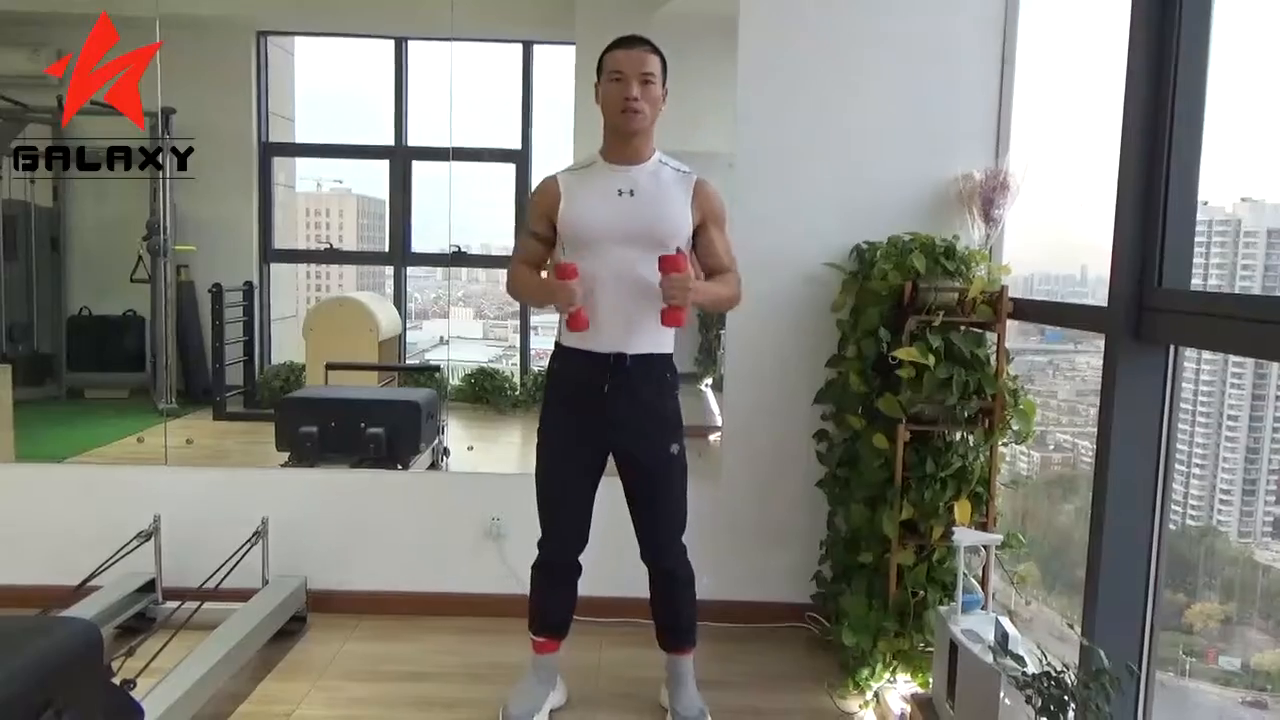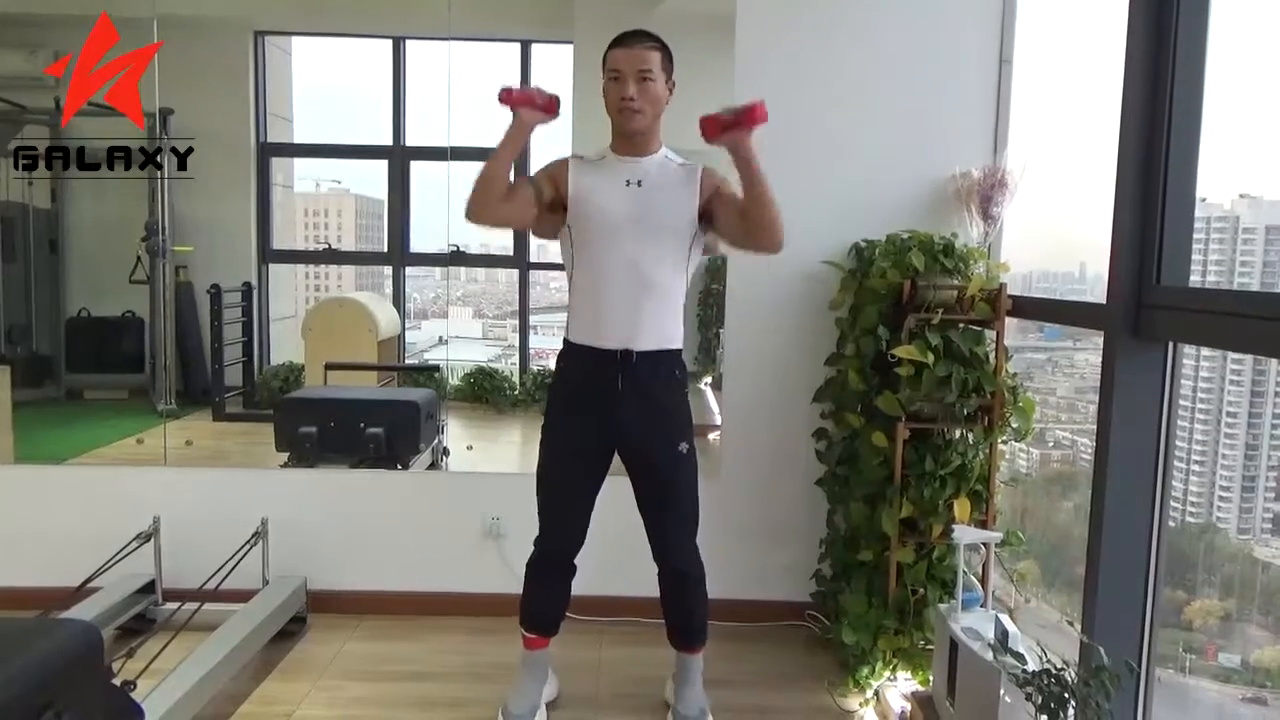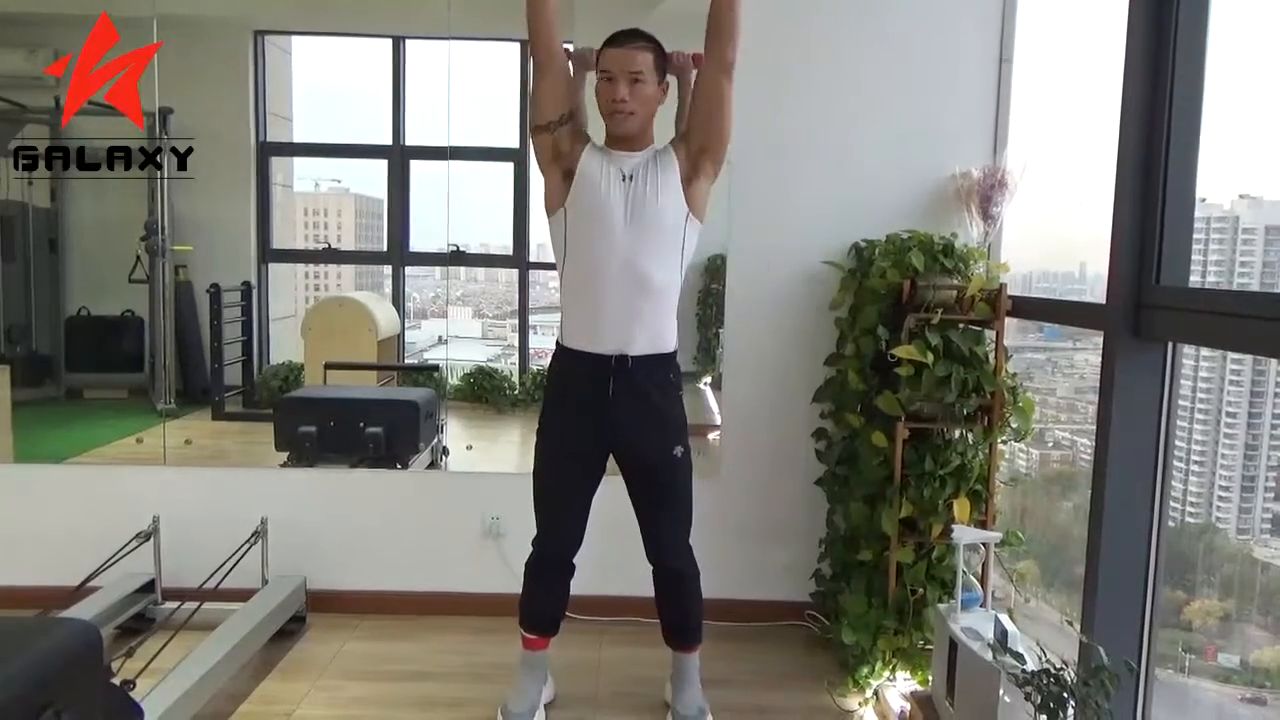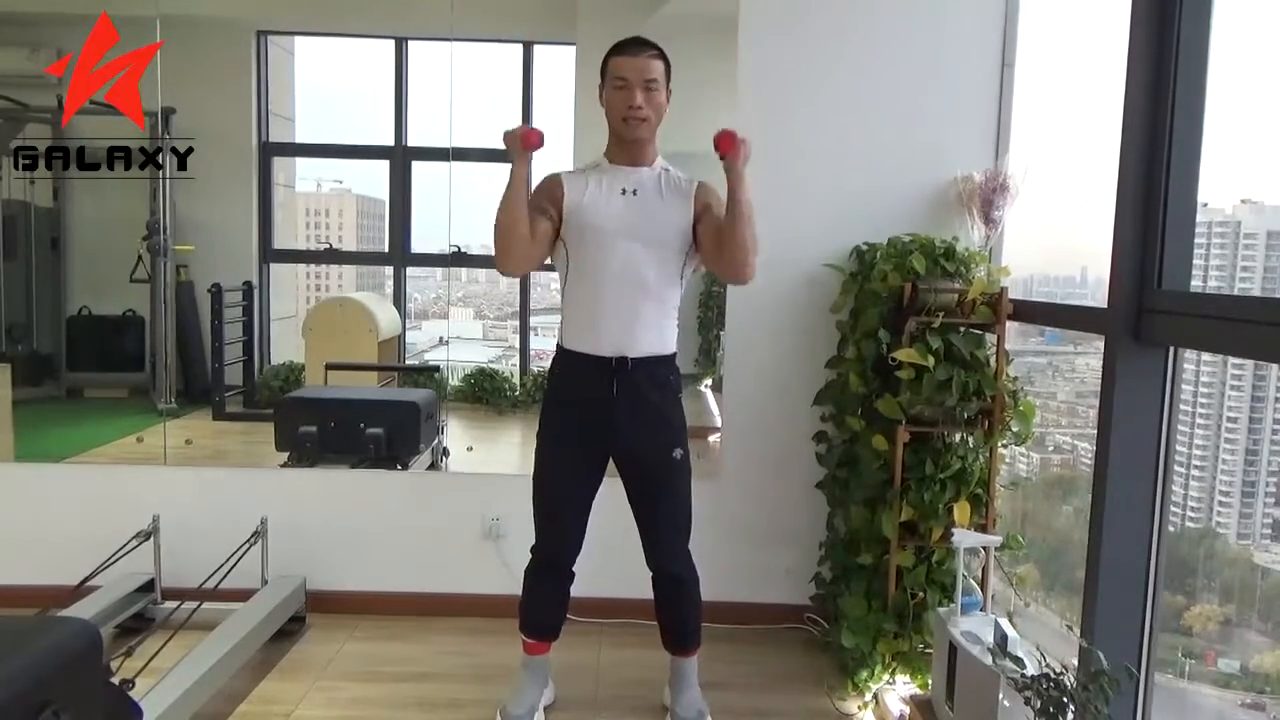
dt=0.5s
person 1, frame 1
left shoulder: (695, 194)
right shoulder: (557, 191)
left elbow: (731, 288)
right elbow: (518, 279)
left wrist: (698, 291)
right wrist: (547, 288)
left hip: (650, 382)
right hip: (574, 379)
left knee: (665, 545)
right knee: (559, 541)
person 1, frame 2
left shoulder: (700, 182)
right shoulder: (568, 176)
left elbow: (770, 241)
right elbow: (482, 211)
left wrist: (744, 154)
right wrist: (517, 133)
left hip: (659, 379)
right hip: (582, 375)
left knee: (677, 544)
right knee: (557, 537)
person 1, frame 3
left shoulder: (689, 168)
right shoulder: (568, 159)
left elbow: (722, 59)
left hip: (652, 381)
right hip: (576, 377)
left knee: (671, 546)
right knee: (554, 541)
person 1, frame 4
left shoulder: (693, 195)
right shoulder: (562, 189)
left elbow: (739, 268)
right elbow: (511, 259)
left wrist: (736, 177)
right wrist: (517, 171)
left hip: (653, 385)
right hip: (576, 382)
left knee: (670, 551)
right knee: (554, 546)
